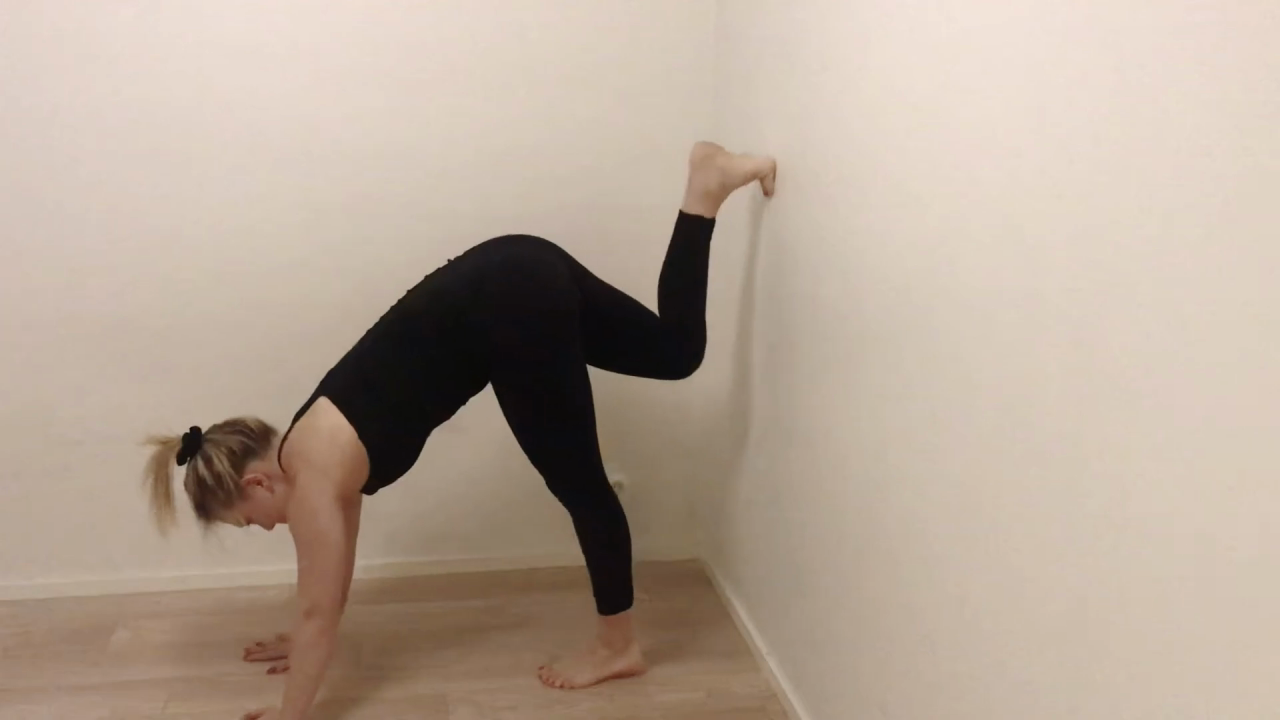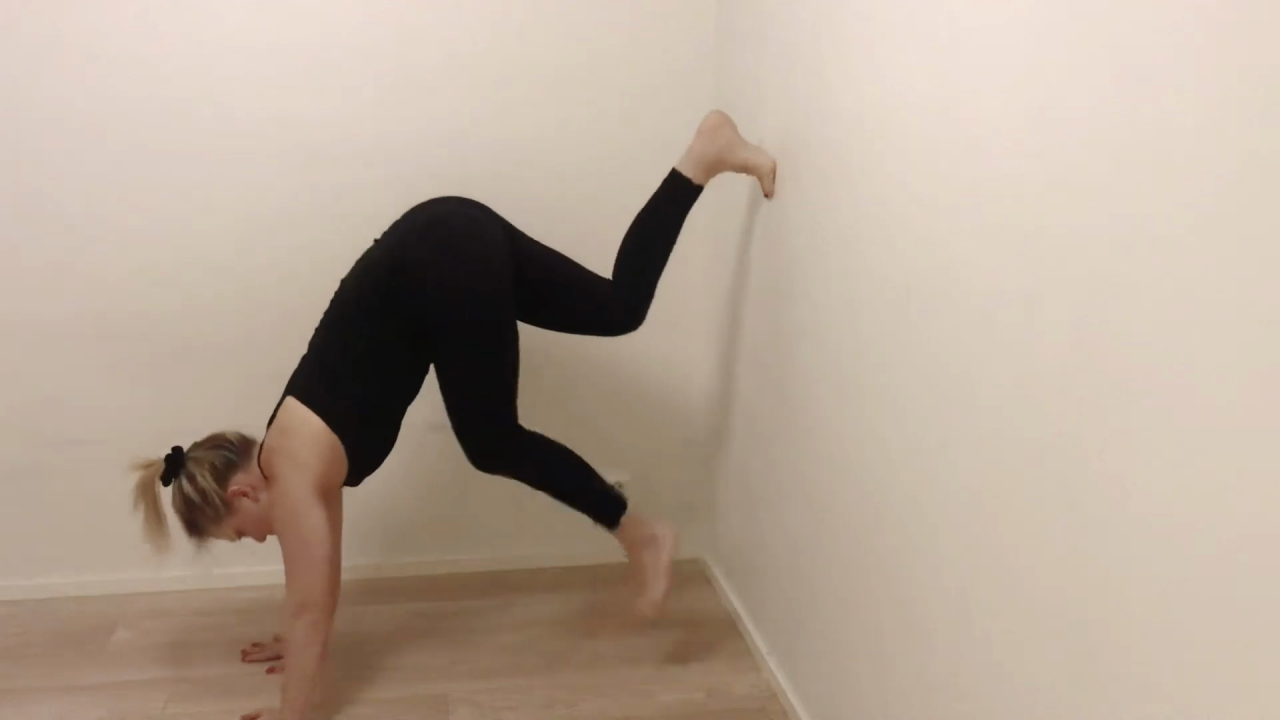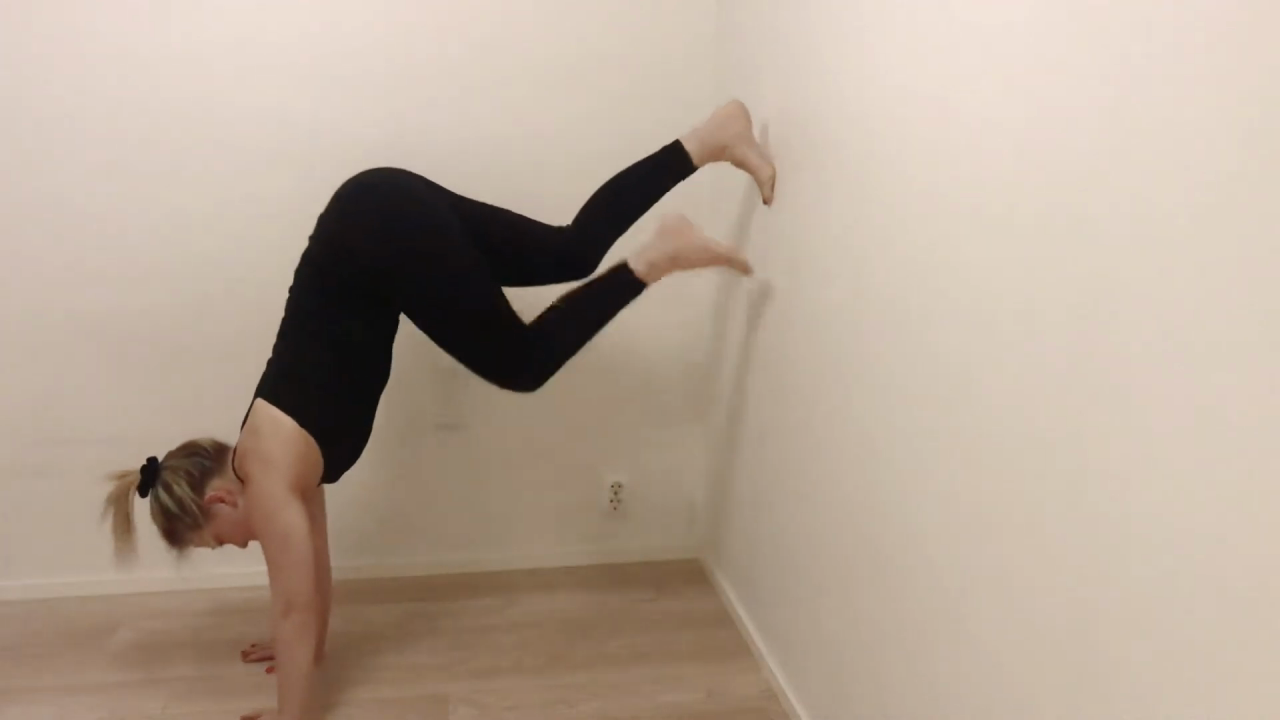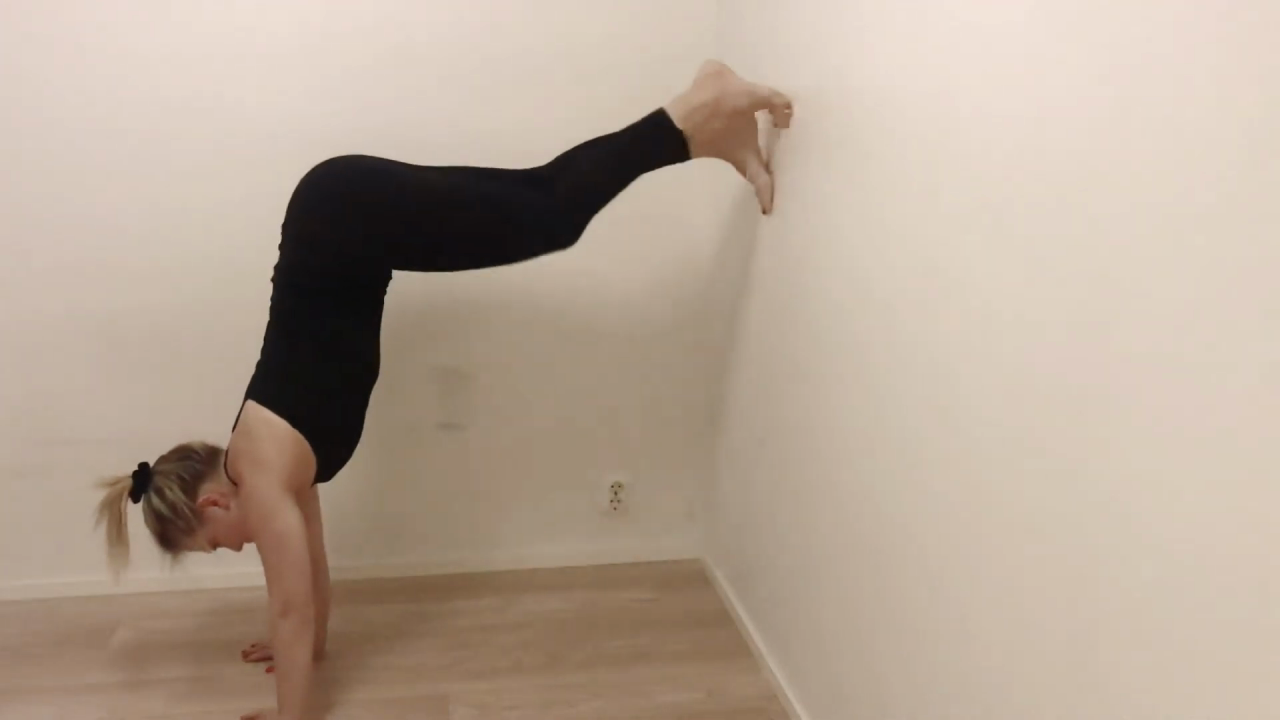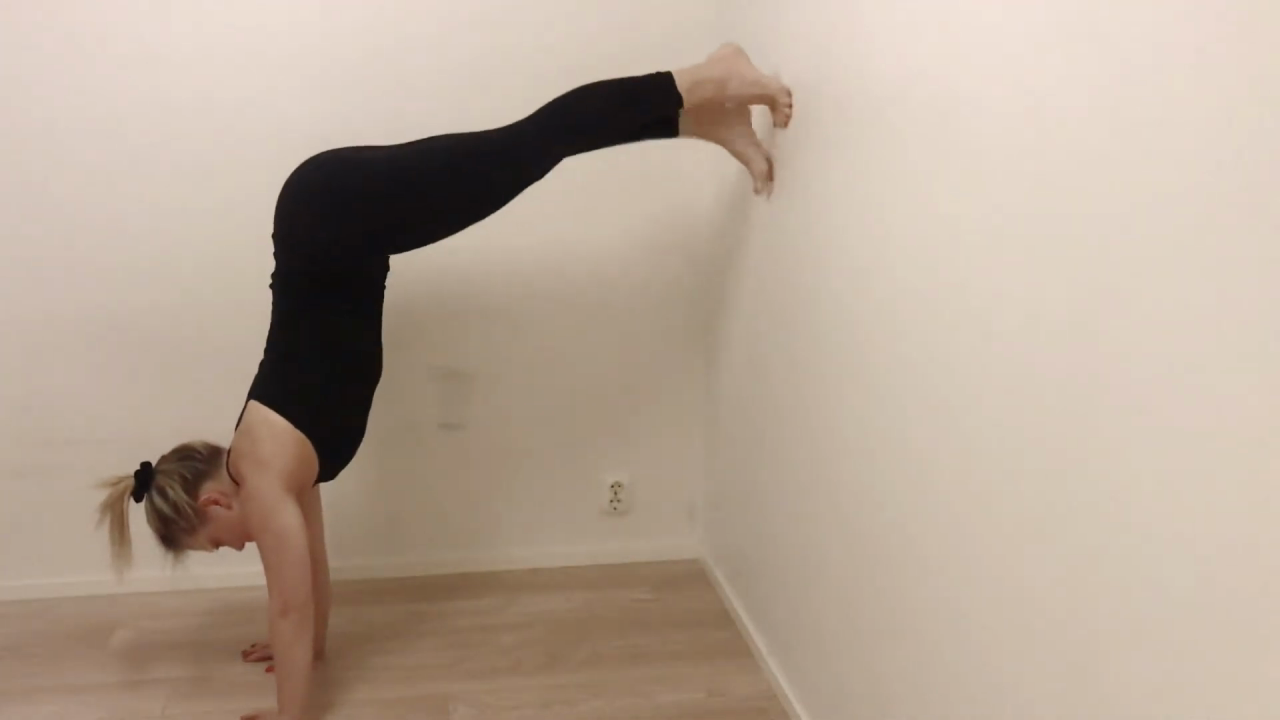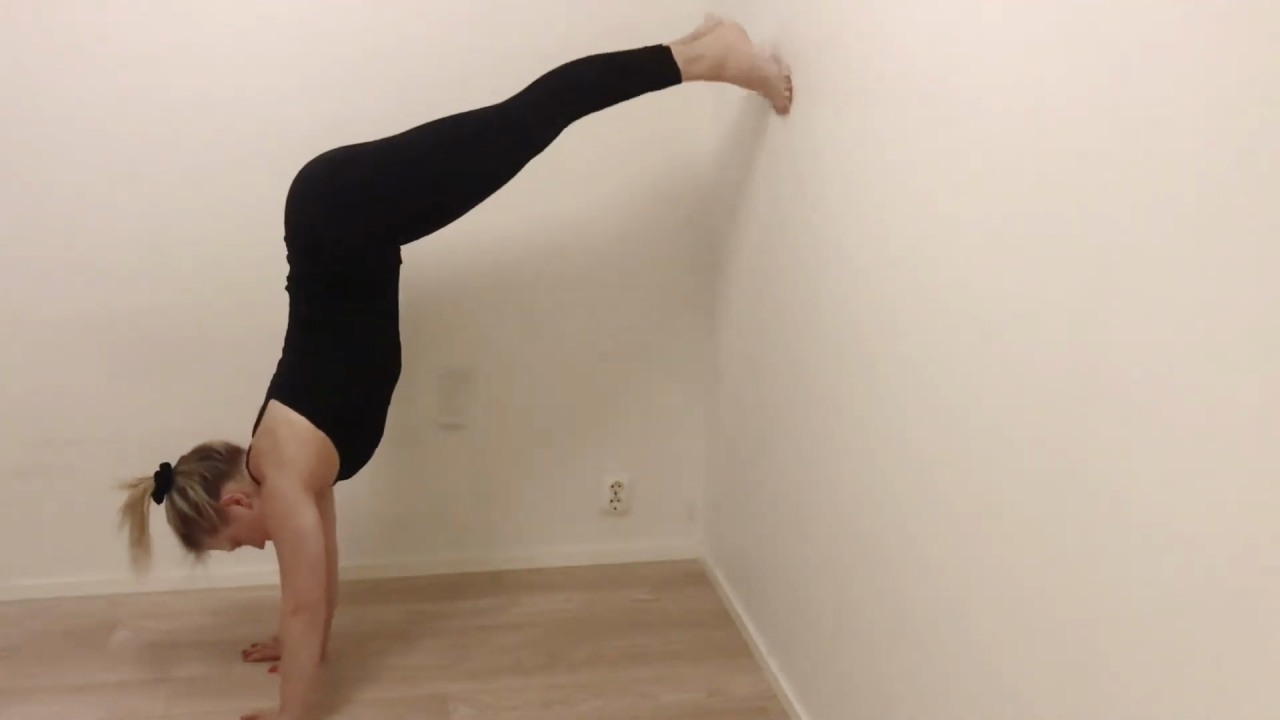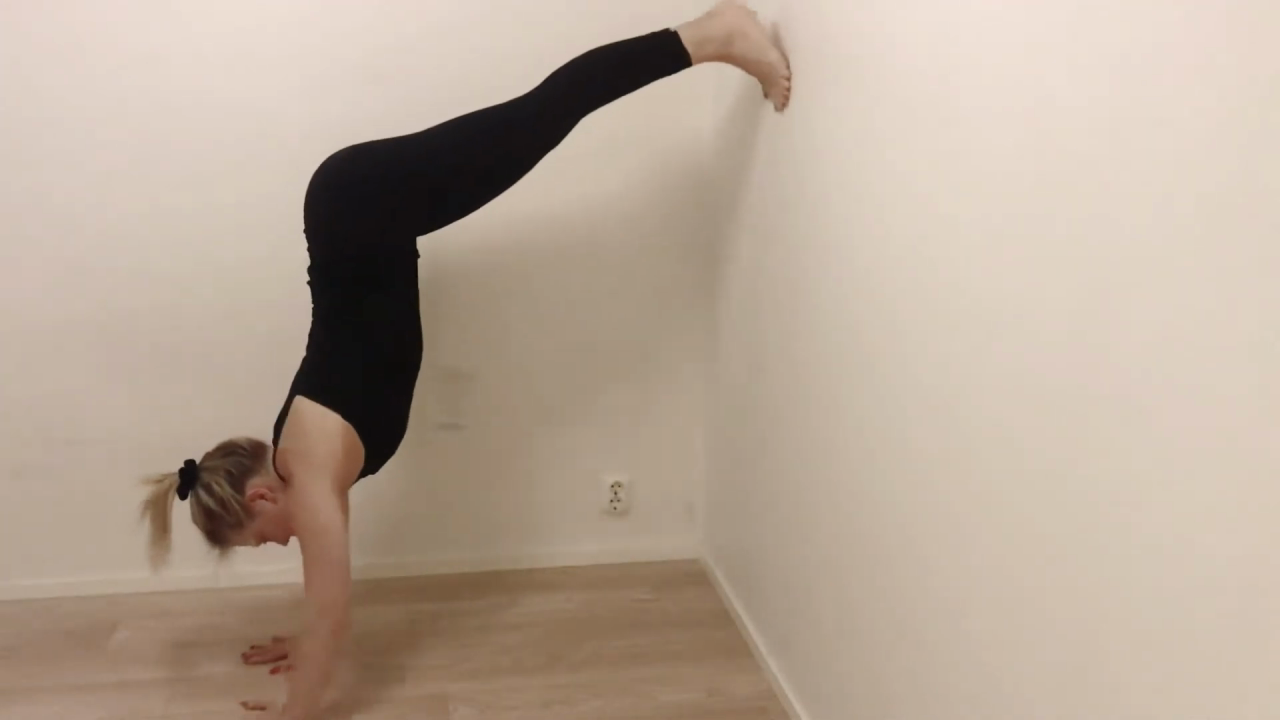
dt=0.3s
person 1, frame 1
left shoulder: (312, 474)
right shoulder: (314, 450)
left elbow: (317, 612)
right elbow: (338, 551)
right wrist: (308, 641)
left hip: (515, 299)
right hip: (515, 275)
left knee: (579, 478)
right knee: (675, 356)
left ankle: (617, 643)
right ankle: (705, 184)
person 1, frame 2
left shoulder: (290, 473)
right shoulder: (301, 452)
left elbow: (307, 608)
right elbow: (319, 582)
right wrist: (301, 640)
left hip: (445, 257)
right hip: (451, 241)
left knee: (492, 443)
right knee: (618, 308)
left ankle: (637, 532)
right ankle: (704, 154)
person 1, frame 3
left shoulder: (267, 477)
right shoulder: (280, 457)
left elbow: (294, 610)
right elbow: (313, 553)
right wrist: (311, 643)
left hip: (384, 222)
right hip: (382, 216)
left knee: (522, 364)
right knee: (570, 250)
left ankle: (661, 254)
right ankle: (709, 139)
person 1, frame 4
left shoulder: (261, 480)
right shoulder: (271, 461)
left elbow: (289, 609)
right elbow: (310, 559)
right wrist: (310, 641)
left hip: (351, 214)
right hip: (348, 213)
left knee: (551, 216)
right knee: (545, 191)
left ankle: (699, 109)
right ankle: (710, 126)
person 1, frame 5
left shoulder: (263, 478)
right shoulder: (271, 464)
left elbow: (290, 608)
right elbow: (309, 551)
right wrist: (310, 641)
left hip: (339, 209)
right hip: (337, 214)
left knee: (529, 146)
right knee: (527, 148)
left ankle: (703, 85)
person 1, frame 6
left shoulder: (282, 477)
right shoulder: (286, 461)
left elbow: (302, 605)
right elbow: (321, 553)
right wrist: (305, 643)
left hip: (348, 208)
right hip: (342, 210)
left knee: (525, 119)
right knee: (524, 117)
left ankle: (704, 56)
person 1, frame 7
left shoulder: (308, 472)
right shoulder: (298, 460)
left elbow: (329, 598)
right elbow: (324, 549)
right wrist: (311, 643)
left hip: (365, 206)
right hip: (360, 212)
left knee: (538, 113)
right knee: (534, 116)
